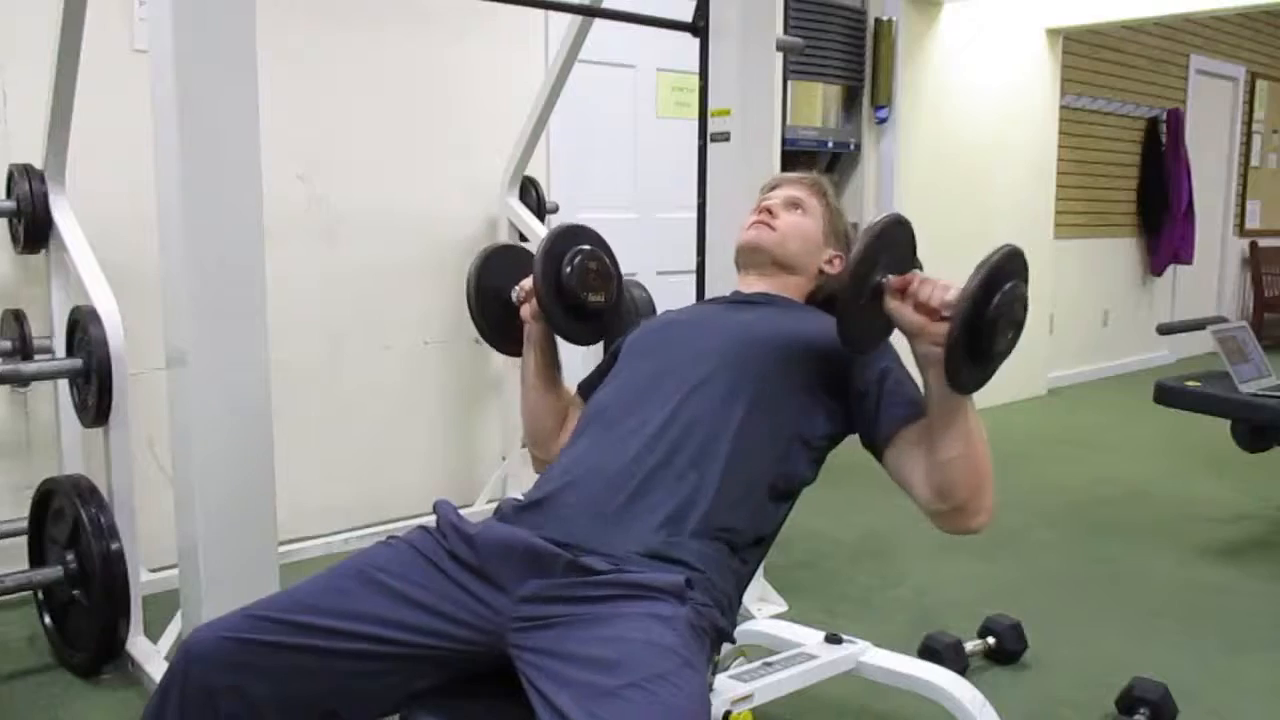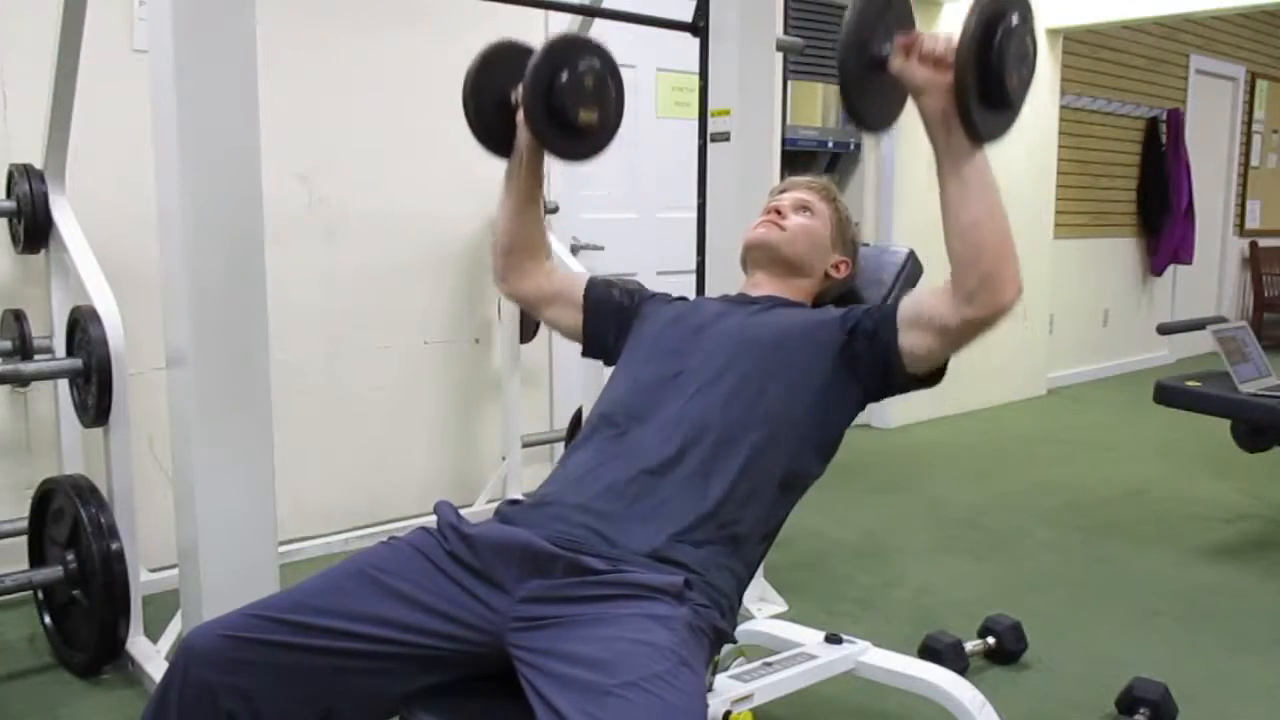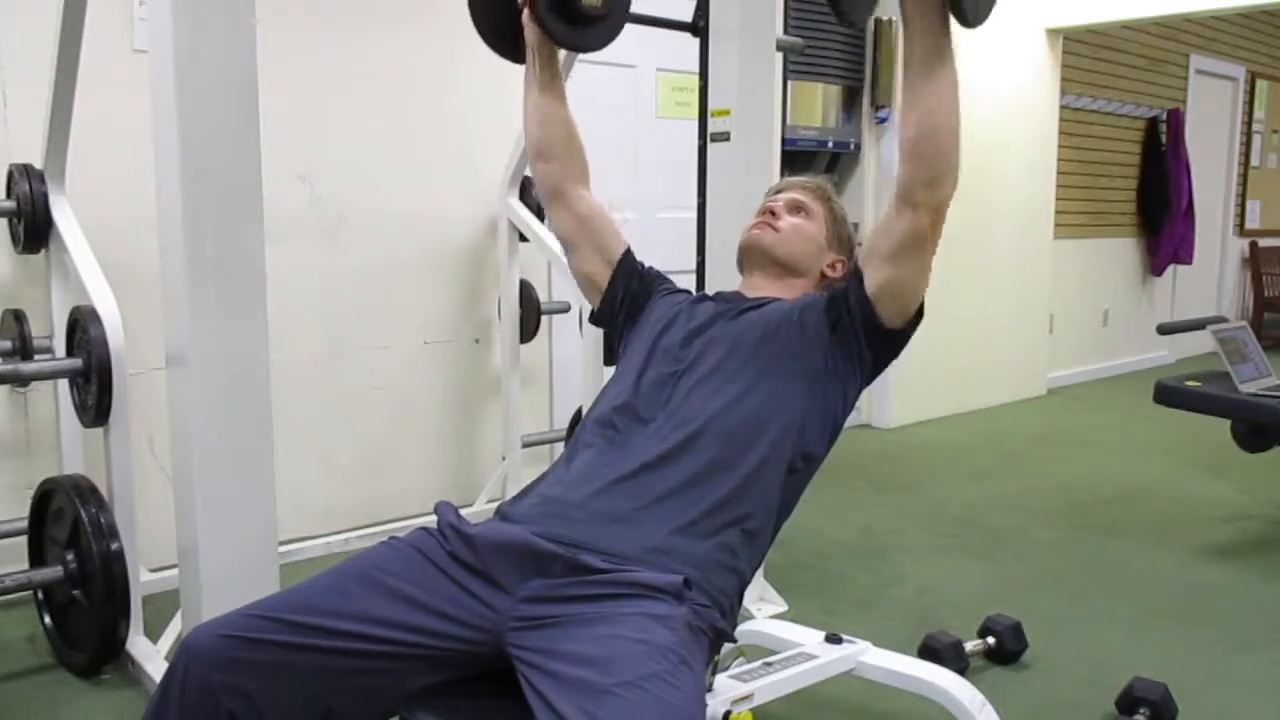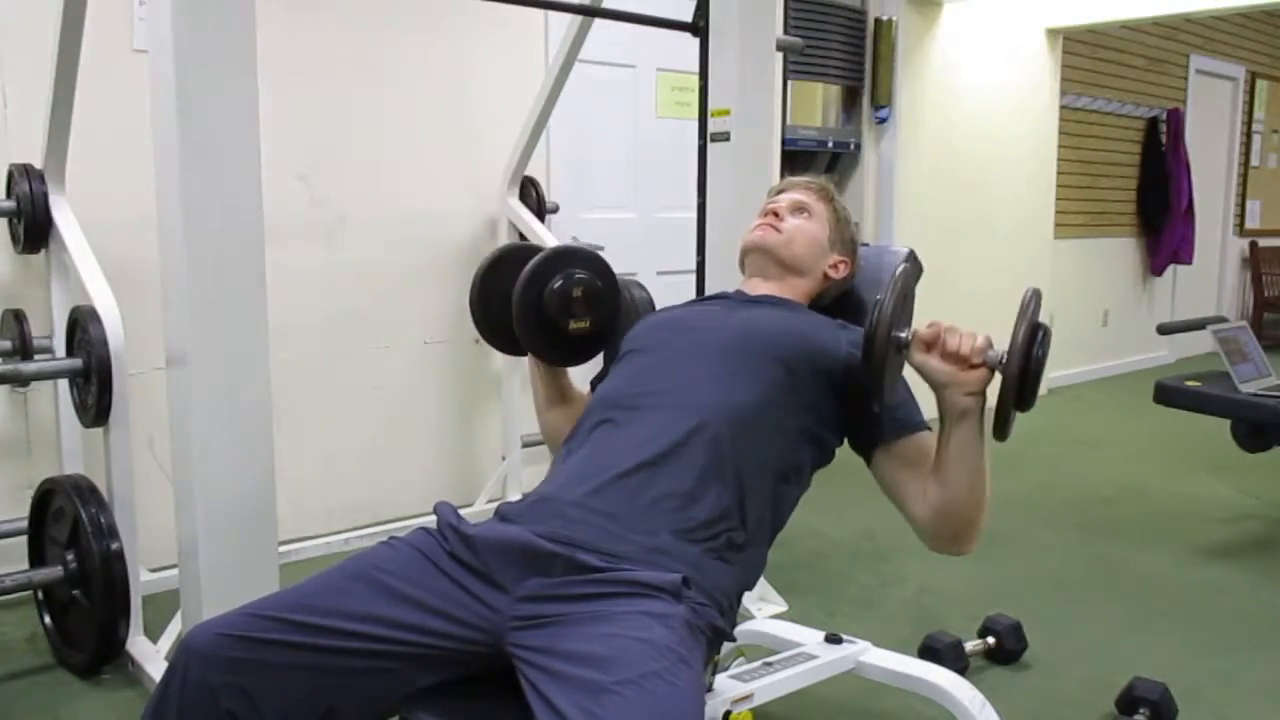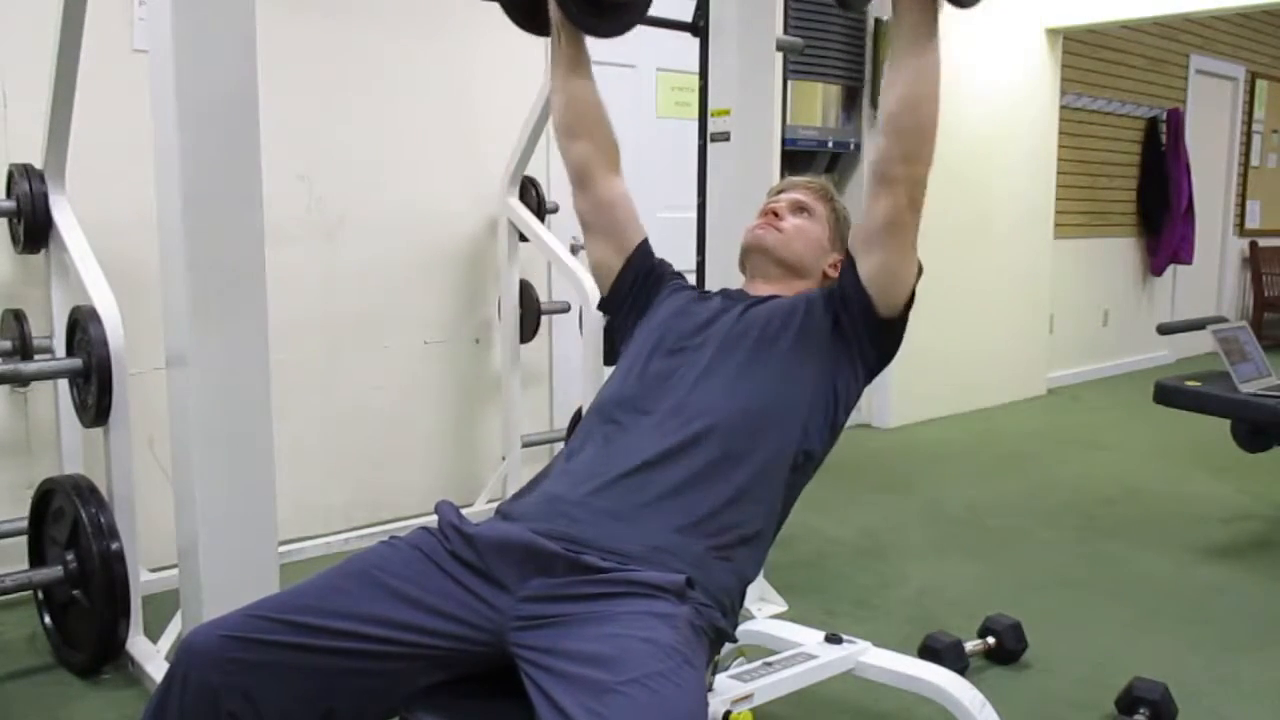
dt=1s
person 1, frame 1
left shoulder: (838, 347)
right shoulder: (656, 327)
left elbow: (959, 507)
left wrist: (941, 359)
right wrist: (539, 337)
left hip: (647, 594)
right hip: (495, 551)
person 1, frame 2
left shoulder: (836, 342)
right shoulder: (656, 317)
left elbow: (983, 293)
right elbow: (520, 273)
left wrist: (943, 117)
right wrist: (529, 144)
left hip: (643, 596)
right hip: (496, 550)
person 1, frame 3
left shoulder: (831, 332)
right shoulder: (661, 307)
left elbow: (922, 200)
right elbow: (565, 191)
left hip: (643, 597)
right hip: (498, 549)
person 1, frame 4
left shoulder: (840, 351)
right shoulder: (661, 323)
left elbow: (948, 528)
left wrist: (961, 403)
left hip: (645, 595)
right hip: (497, 550)
person 1, frame 5
left shoulder: (837, 334)
right shoulder: (661, 304)
left elbow: (898, 180)
right elbow: (591, 167)
left hip: (645, 594)
right hip: (495, 548)
